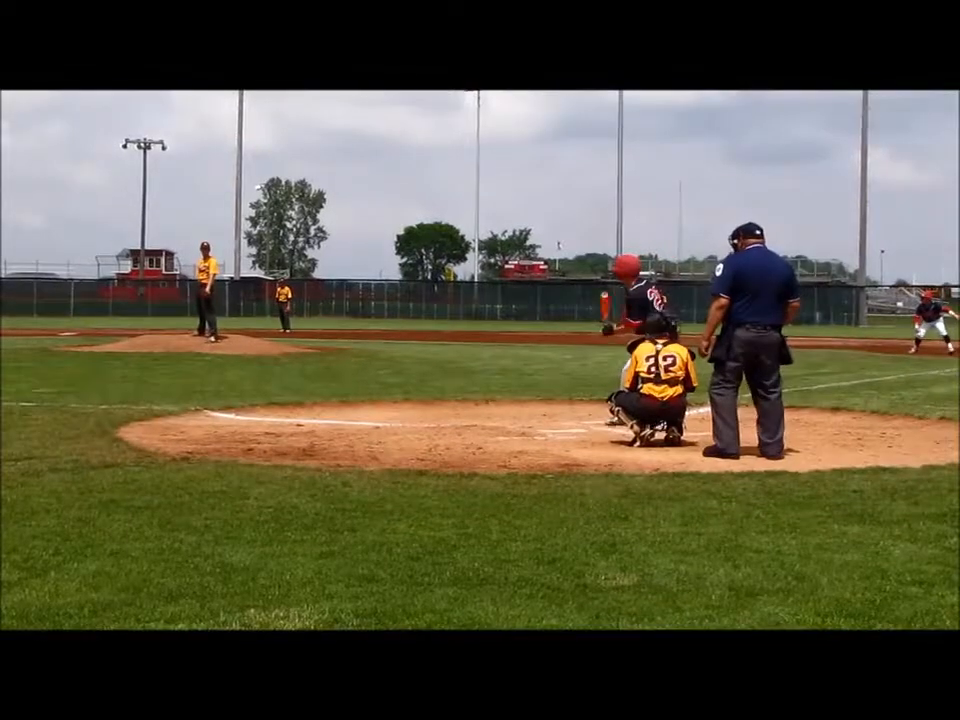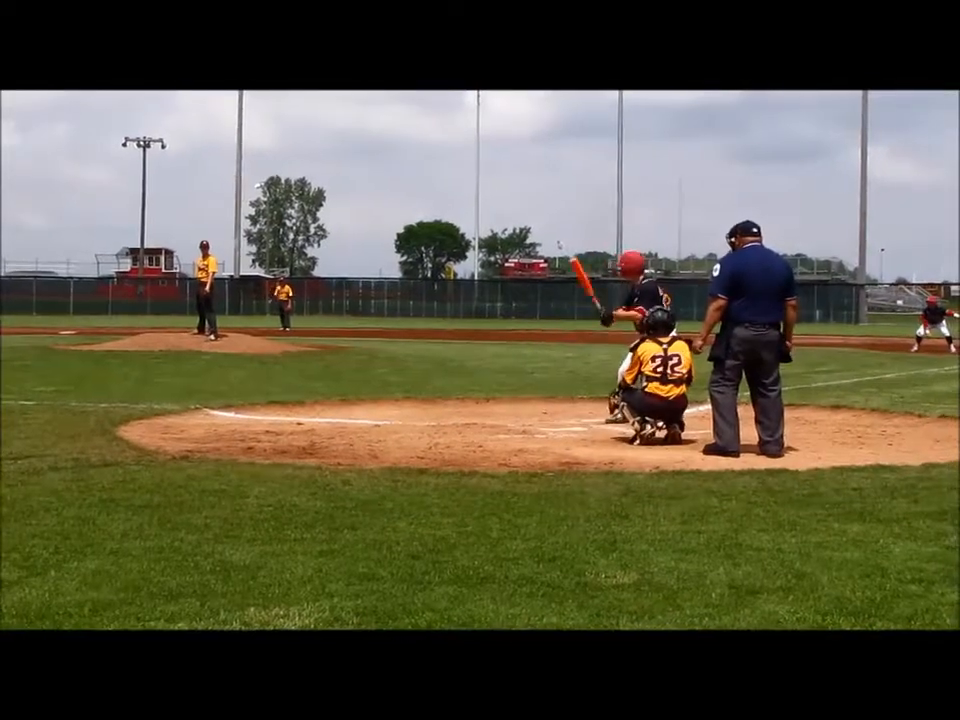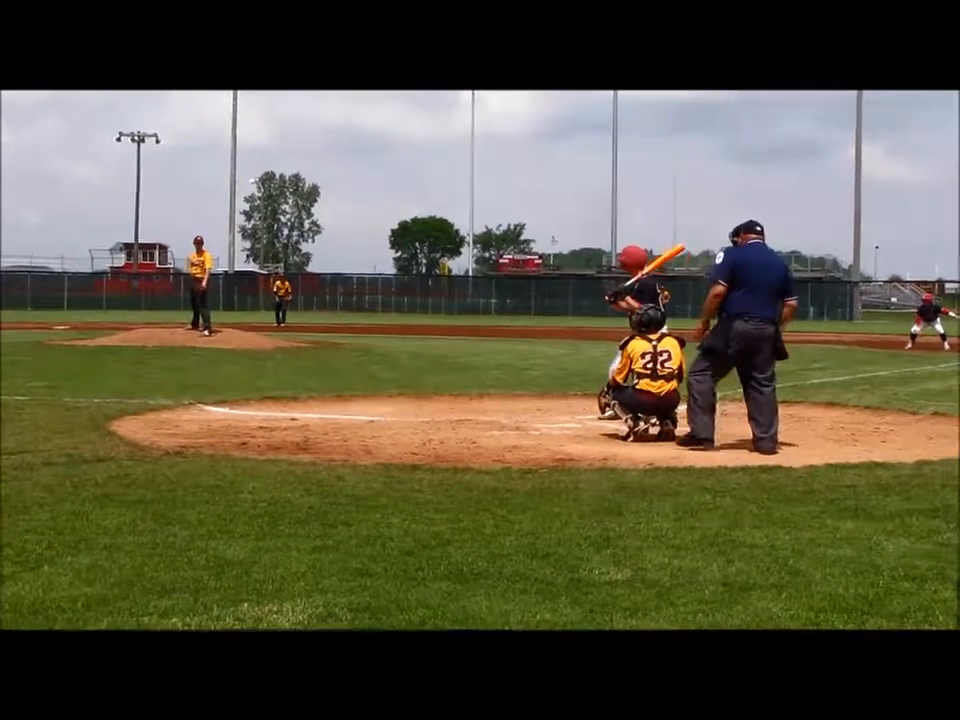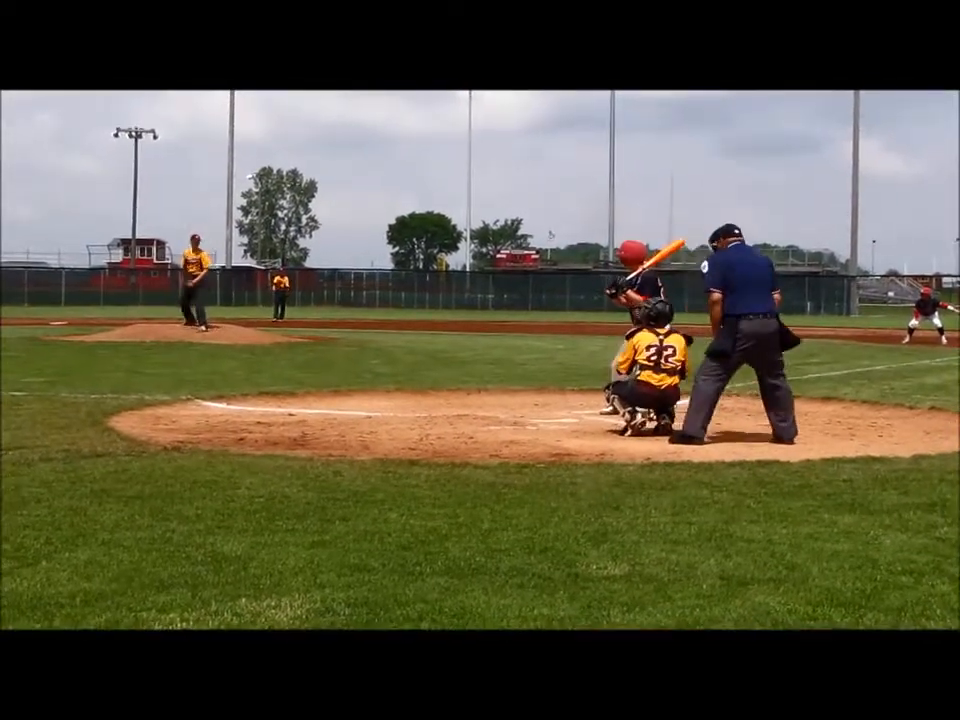
dt=1s
person 1, frame 1
left shoulder: (733, 262)
right shoulder: (783, 265)
left elbow: (721, 303)
right elbow: (794, 305)
left wrist: (706, 337)
left hip: (737, 335)
right hip: (770, 337)
left knee: (723, 388)
right knee: (770, 392)
left ankle: (726, 446)
right ankle: (772, 446)
person 1, frame 2
left shoulder: (730, 262)
right shoulder: (782, 264)
left elbow: (718, 304)
right elbow: (791, 305)
left wrist: (702, 336)
right wrist: (787, 338)
left hip: (737, 334)
right hip: (770, 336)
left knee: (723, 386)
right knee: (769, 389)
left ankle: (727, 443)
right ankle: (773, 444)
person 1, frame 3
left shoulder: (732, 254)
right shoulder: (780, 263)
left elbow: (718, 292)
right elbow: (791, 304)
left wrist: (704, 323)
right wrist: (774, 328)
left hip: (735, 327)
right hip: (766, 330)
left knee: (701, 374)
right knee: (763, 385)
left ankle: (701, 432)
right ankle: (766, 440)
person 1, frame 4
left shoulder: (717, 260)
right shoulder: (763, 259)
left elbow: (716, 298)
right elbow: (776, 296)
left wrist: (716, 332)
left hip: (739, 328)
right hip: (769, 326)
left knee: (709, 378)
right knee: (775, 380)
left ankle: (692, 432)
right ankle: (785, 432)
